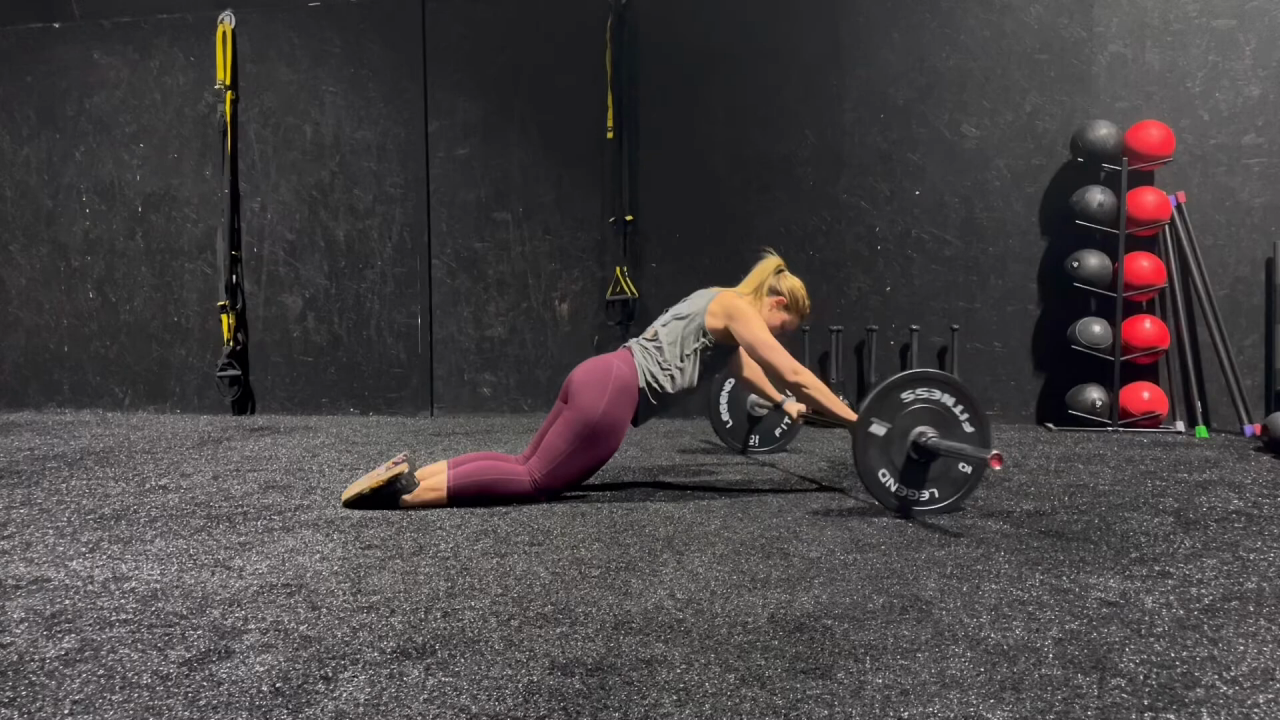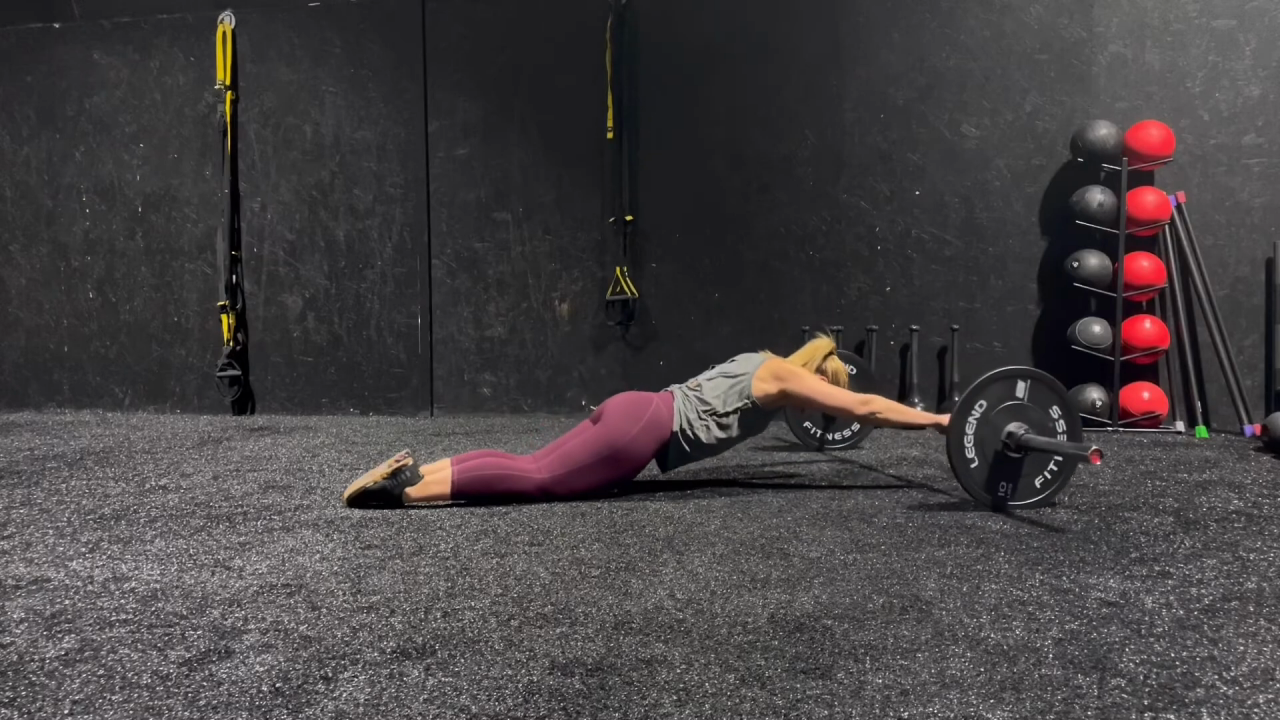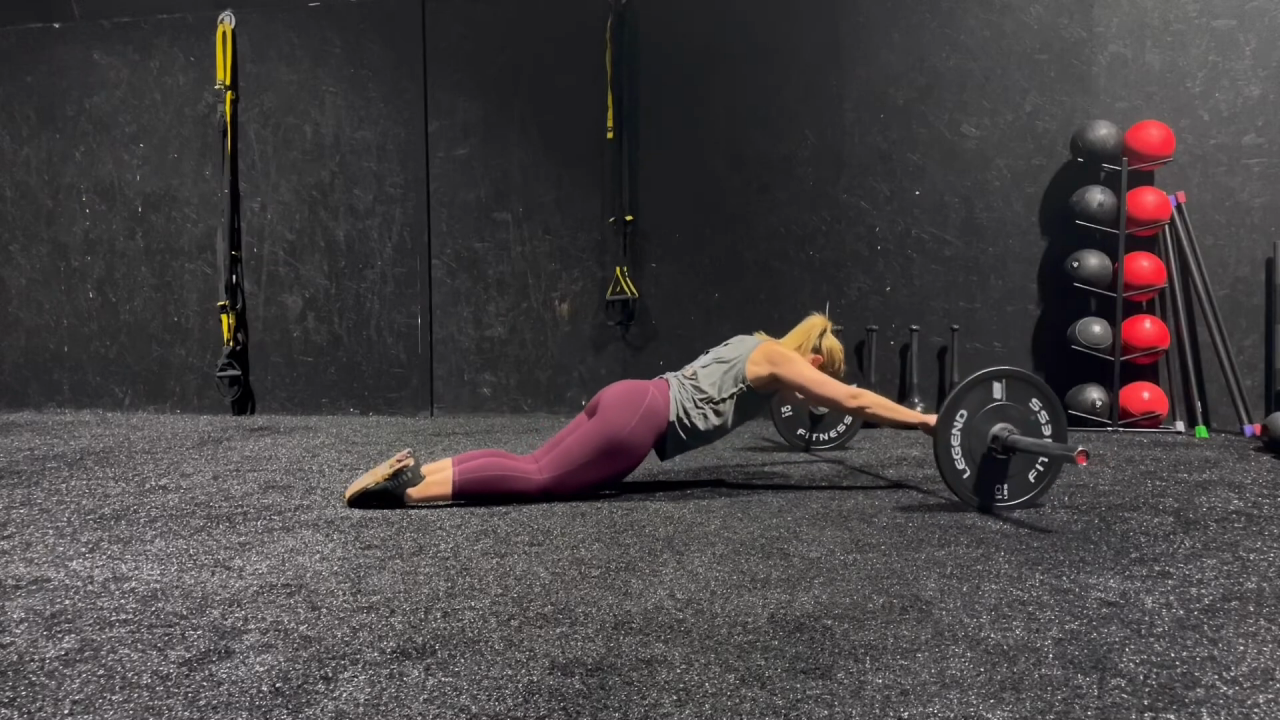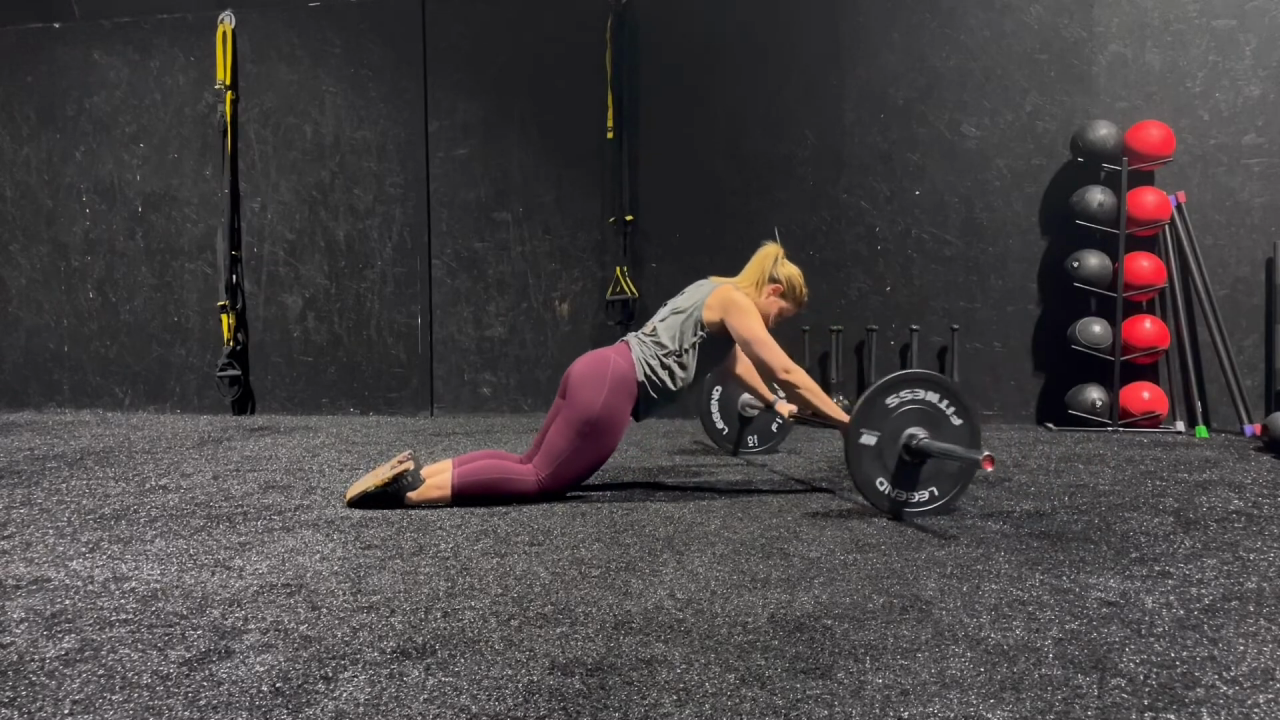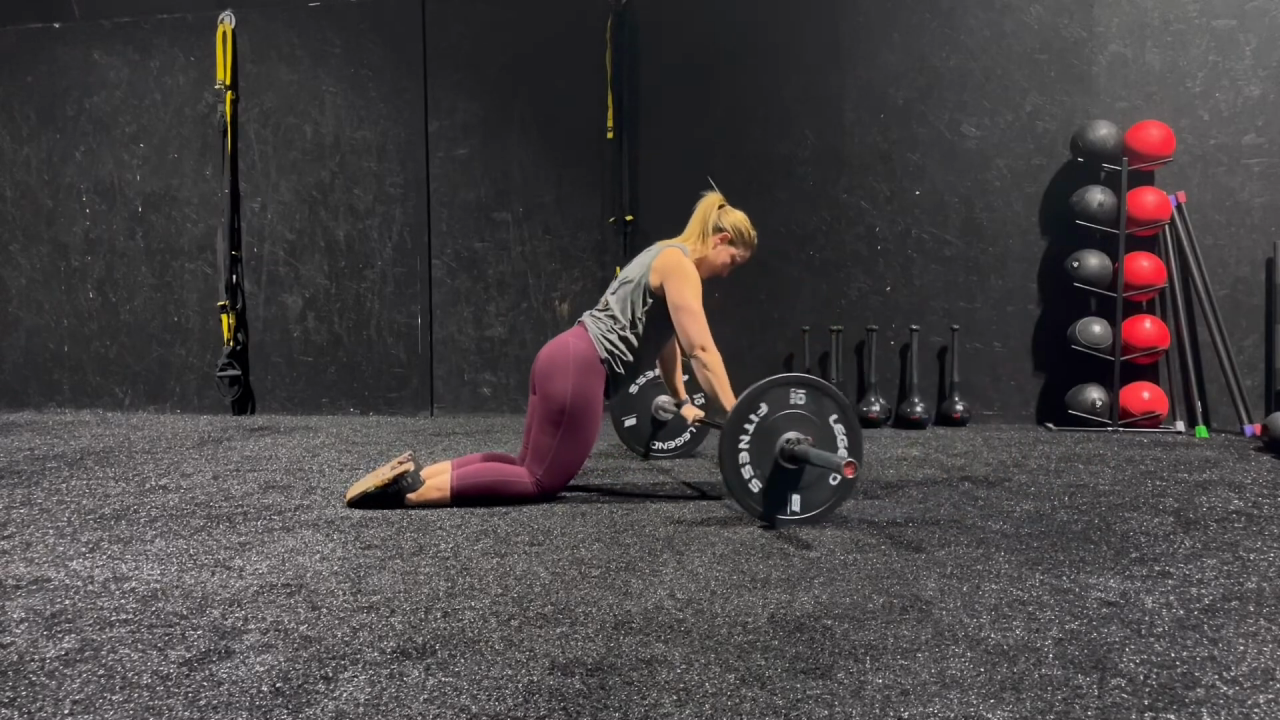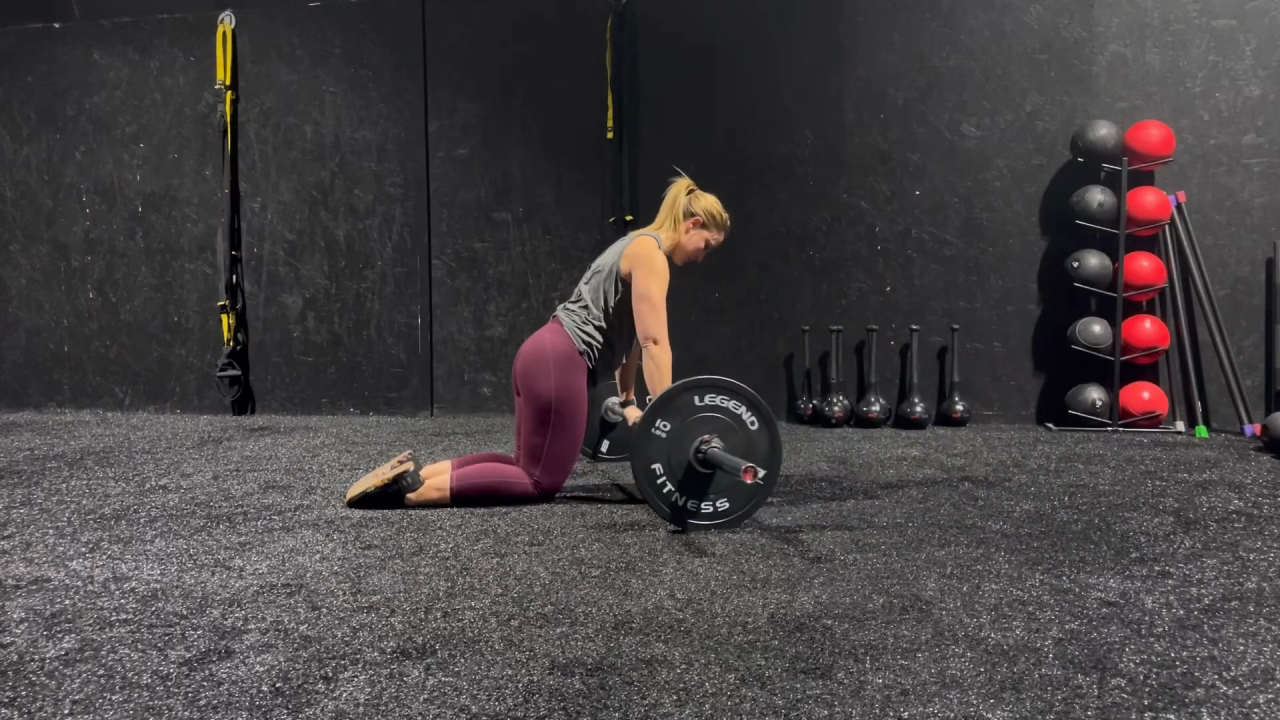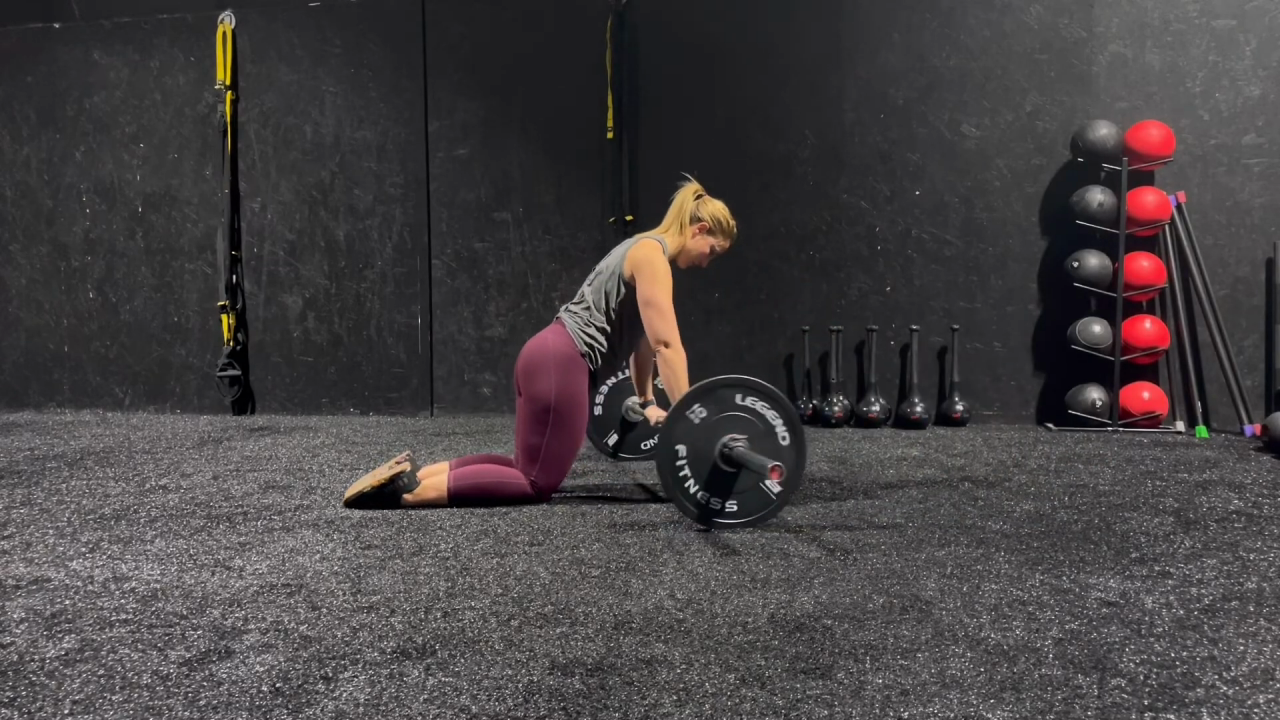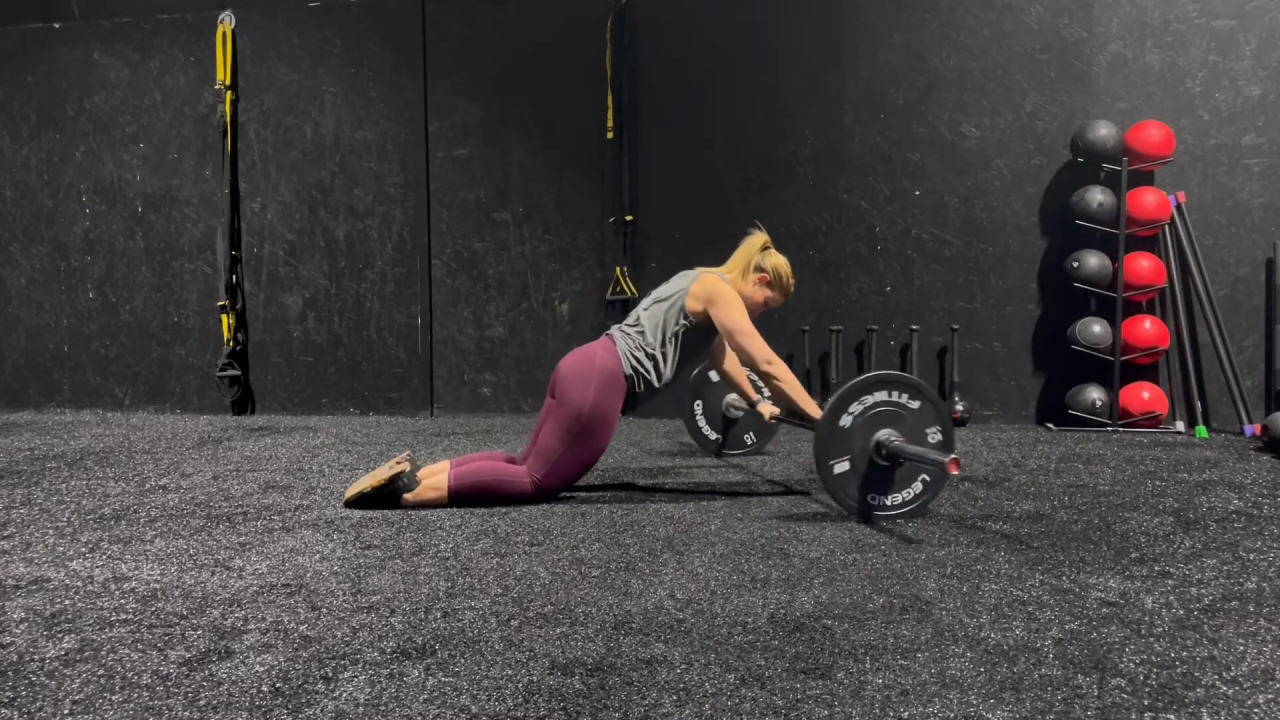
dt=0.7s
person 1, frame 1
left shoulder: (721, 304)
right shoulder: (739, 307)
left elbow: (744, 366)
right elbow: (793, 372)
left wrist: (784, 404)
right wrist: (856, 420)
left hip: (597, 380)
right hip: (612, 392)
left knee: (527, 468)
right knee: (534, 482)
left ankle: (409, 474)
right ankle: (406, 490)
person 1, frame 2
left shoulder: (765, 363)
right shoulder: (785, 376)
left elbow: (850, 406)
right elbow: (862, 406)
left wrist: (901, 414)
right wrist: (936, 422)
left hip: (631, 414)
right hip: (644, 427)
left knee: (531, 465)
right knee: (536, 478)
left ankle: (414, 469)
right ankle: (407, 486)
person 1, frame 3
left shoulder: (760, 347)
right shoulder: (778, 359)
left elbow: (829, 397)
right elbow: (852, 397)
left wrist: (834, 407)
right wrist: (922, 421)
left hip: (626, 402)
right hip: (640, 416)
left knee: (533, 465)
right knee: (539, 479)
left ankle: (414, 470)
right ankle: (410, 486)
person 1, frame 4
left shoulder: (718, 292)
right shoulder: (735, 302)
left elbow: (736, 362)
right elbow: (787, 371)
left wrist: (774, 404)
right wrist: (843, 420)
left hip: (597, 373)
right hip: (611, 385)
left knee: (530, 466)
right knee: (540, 481)
left ankle: (416, 470)
right ankle: (412, 488)
person 1, frame 5
left shoulder: (668, 257)
right shoulder: (681, 265)
left elbow: (667, 340)
right elbow: (702, 349)
left wrist: (682, 402)
left hip: (567, 360)
right hip: (579, 367)
left knee: (532, 468)
right knee: (542, 483)
left ankle: (416, 473)
right ankle: (413, 489)
person 1, frame 6
left shoulder: (640, 247)
right shoulder: (651, 254)
left elbow: (630, 336)
right elbow: (654, 342)
left wrist: (628, 401)
left hip: (546, 356)
right hip: (559, 361)
left knee: (529, 467)
right knee: (541, 483)
left ankle: (415, 472)
right ankle: (412, 488)
person 1, frame 7
left shoulder: (646, 251)
right shoulder: (653, 256)
left elbow: (643, 337)
right elbow: (667, 344)
left wrist: (646, 400)
left hip: (551, 358)
right hip: (561, 363)
left knee: (530, 470)
right knee: (537, 485)
left ankle: (414, 471)
right ankle: (409, 489)
person 1, frame 8
left shoulder: (704, 283)
right shoulder: (719, 292)
left elbow: (723, 357)
right elbow: (767, 364)
left wrist: (757, 404)
right wrist: (822, 419)
left hip: (586, 370)
right hip: (602, 380)
left knee: (527, 465)
right knee: (539, 481)
left ankle: (417, 472)
right ankle: (410, 488)
